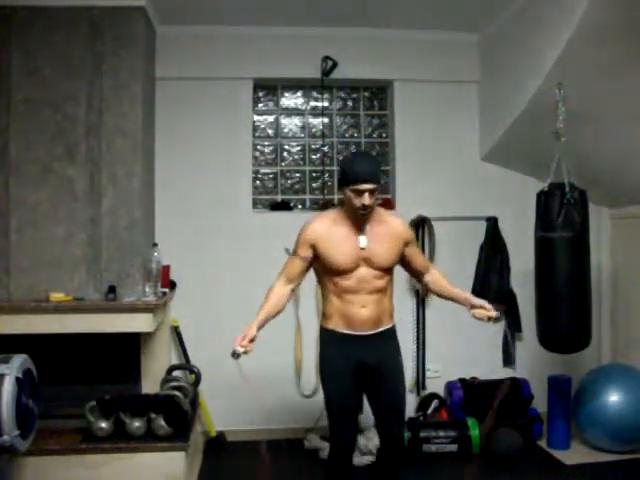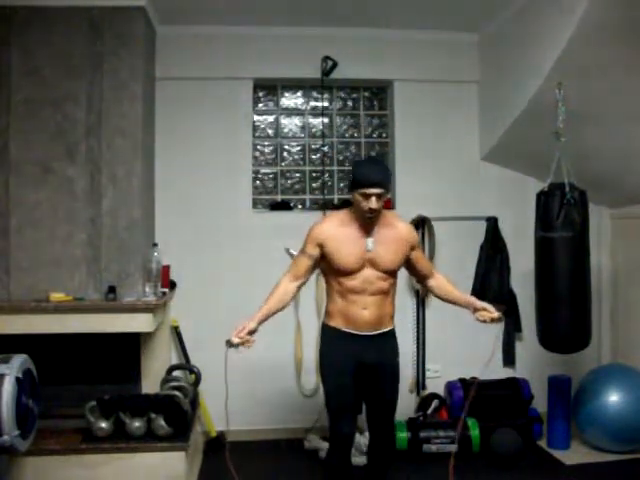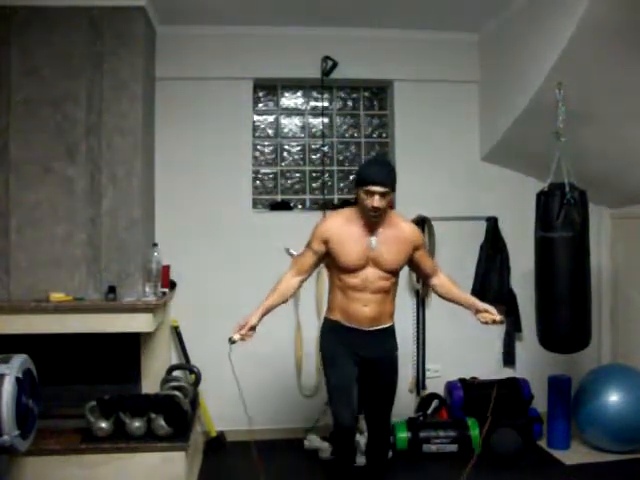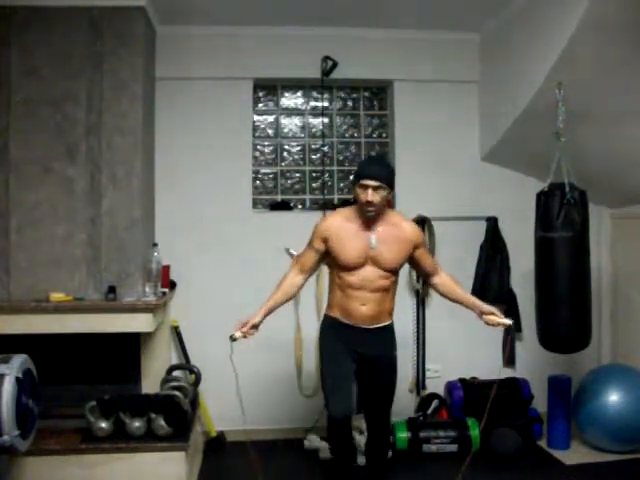
dt=0.2s
person 1, frame 1
left shoulder: (397, 229)
right shoulder: (316, 230)
left elbow: (426, 273)
right elbow: (286, 282)
left wrist: (469, 301)
right wrist: (256, 325)
left hip: (384, 342)
right hip: (337, 344)
left knee: (394, 433)
right knee: (343, 437)
person 1, frame 2
left shoulder: (404, 232)
right shoulder: (325, 230)
left elbow: (430, 278)
right elbow: (292, 280)
left wrist: (472, 304)
right wrist: (256, 320)
left hip: (383, 343)
right hip: (339, 342)
left knee: (383, 430)
right knee: (342, 432)
person 1, frame 3
left shoulder: (409, 233)
right shoulder: (331, 227)
left elbow: (434, 277)
right elbow: (296, 274)
left wrist: (475, 305)
right wrist: (259, 314)
left hip: (383, 339)
right hip: (339, 336)
left knee: (380, 423)
right knee: (345, 421)
person 1, frame 4
left shoulder: (408, 232)
right shoulder: (331, 225)
left elbow: (435, 276)
right elbow: (299, 273)
left wrist: (478, 307)
right wrist: (262, 313)
left hip: (381, 336)
right hip: (337, 333)
left knee: (379, 421)
right knee: (340, 414)
